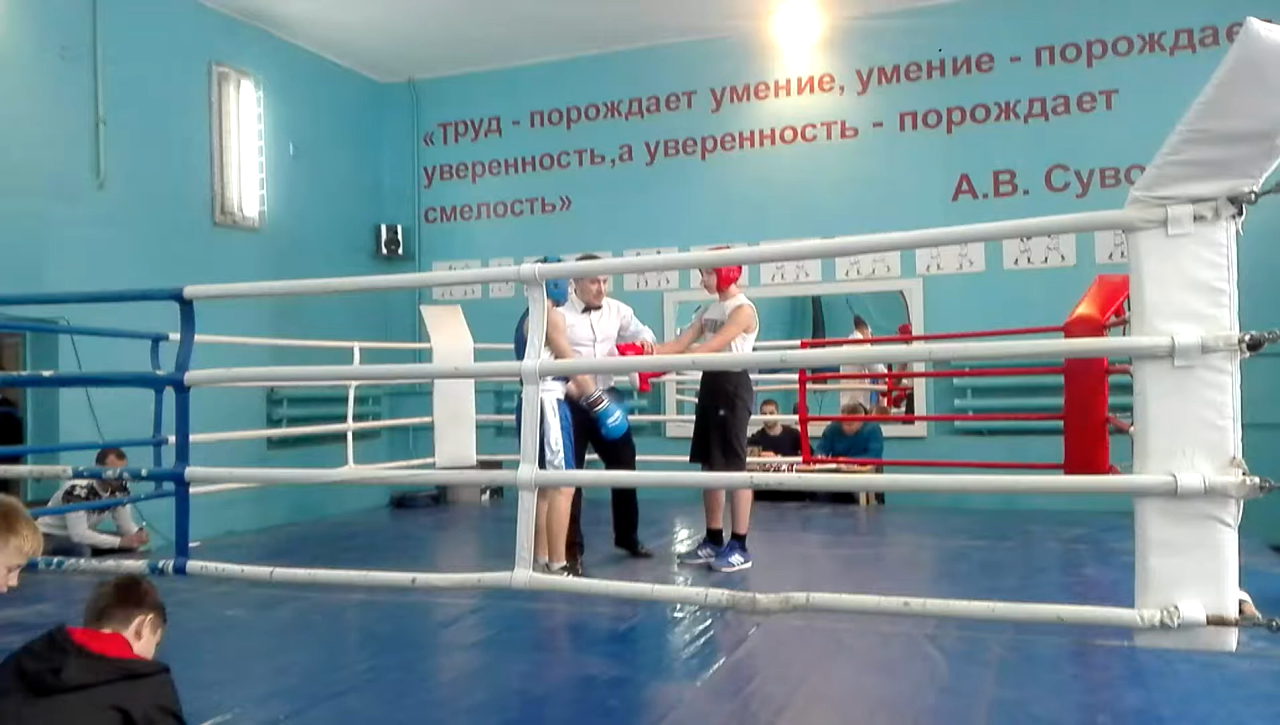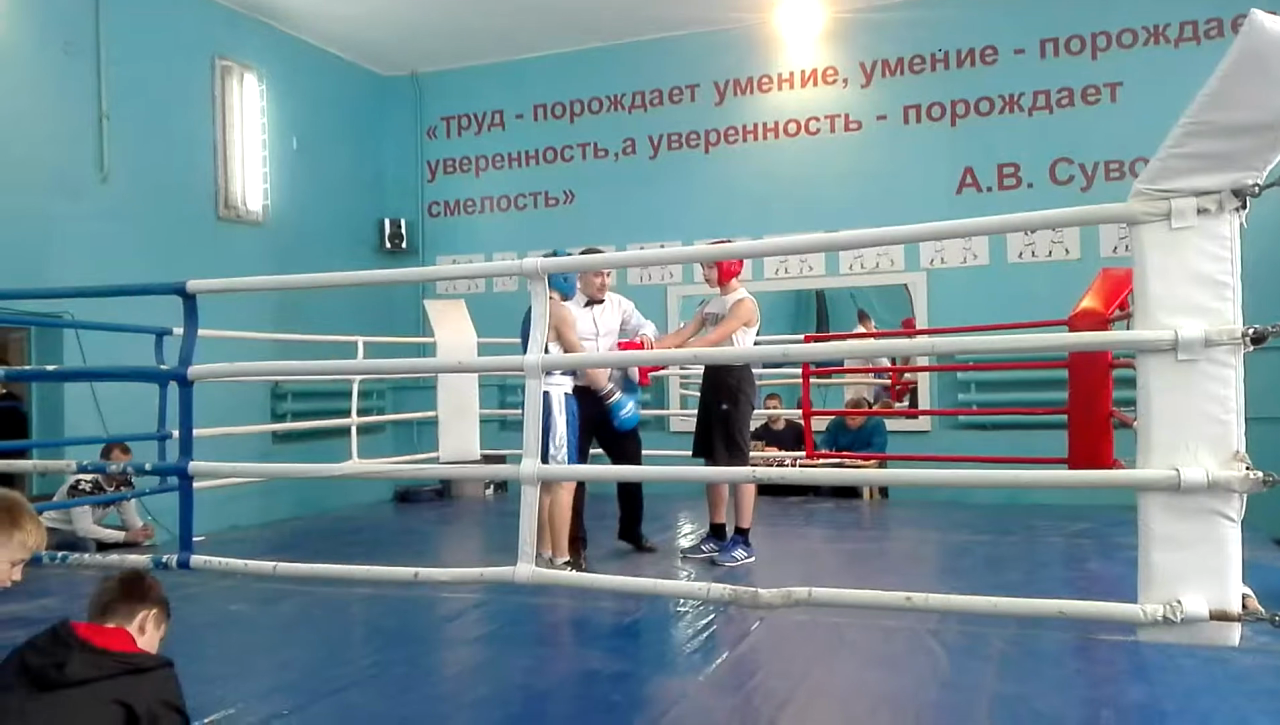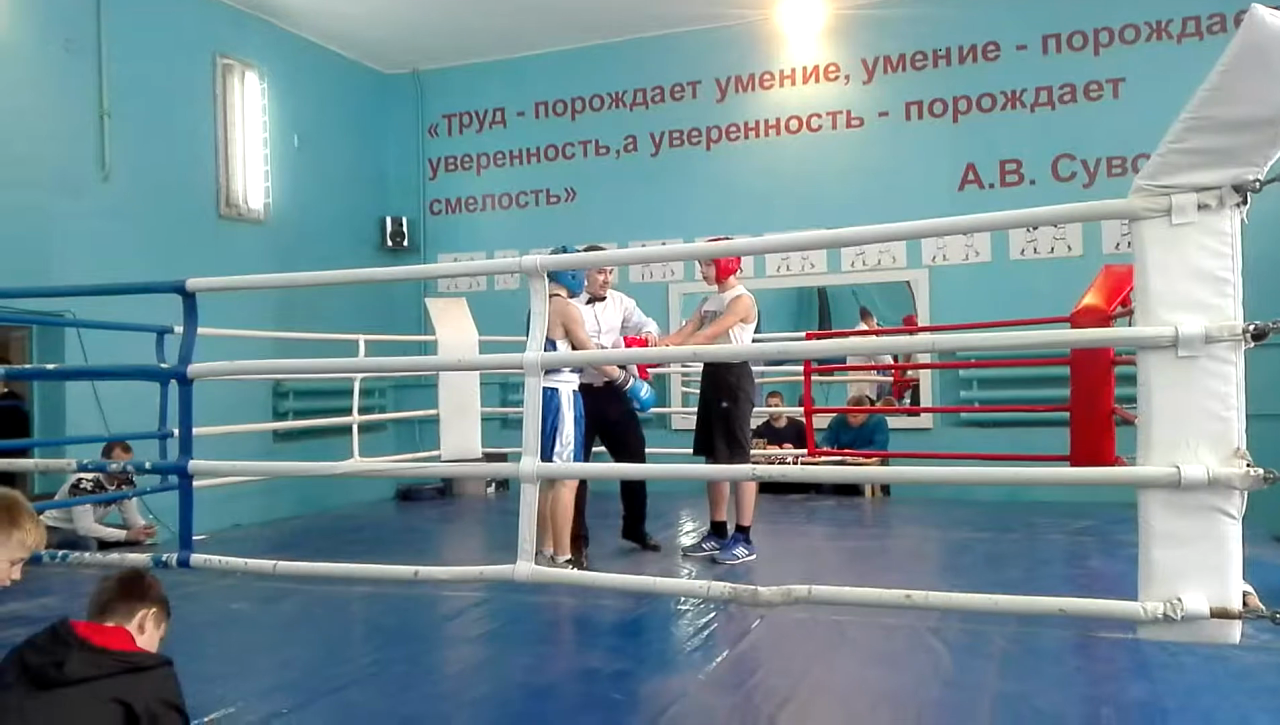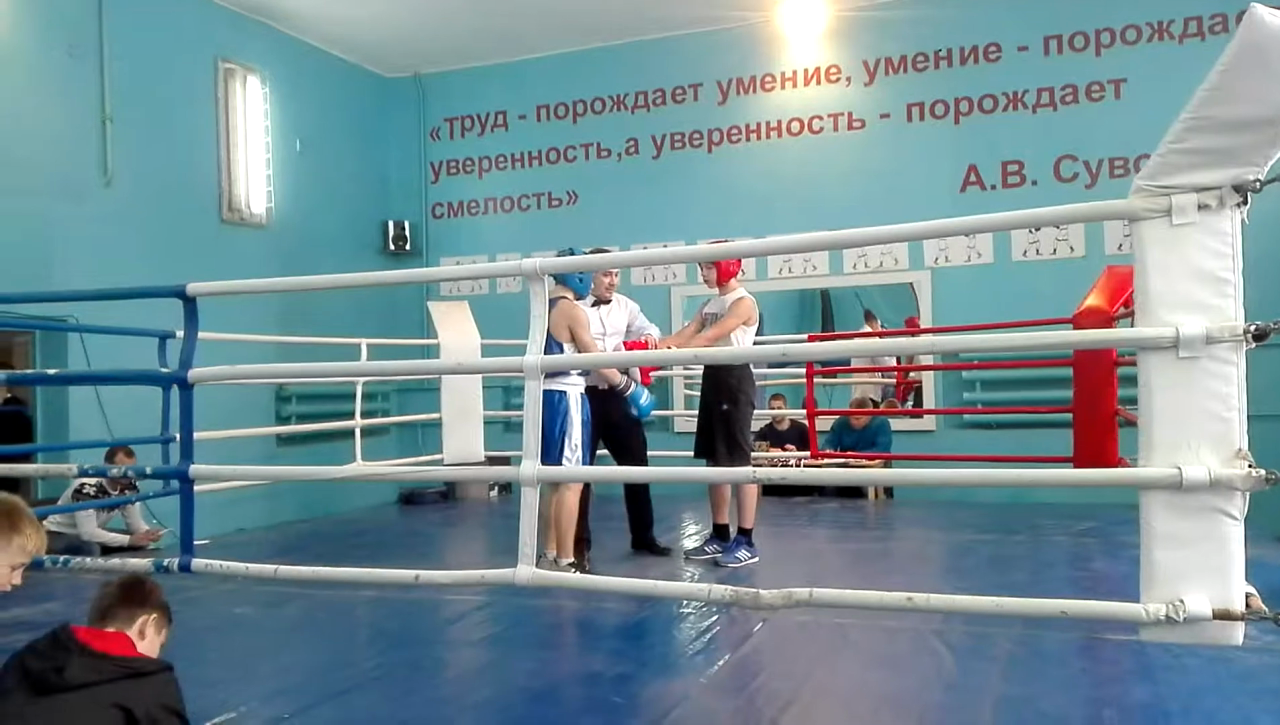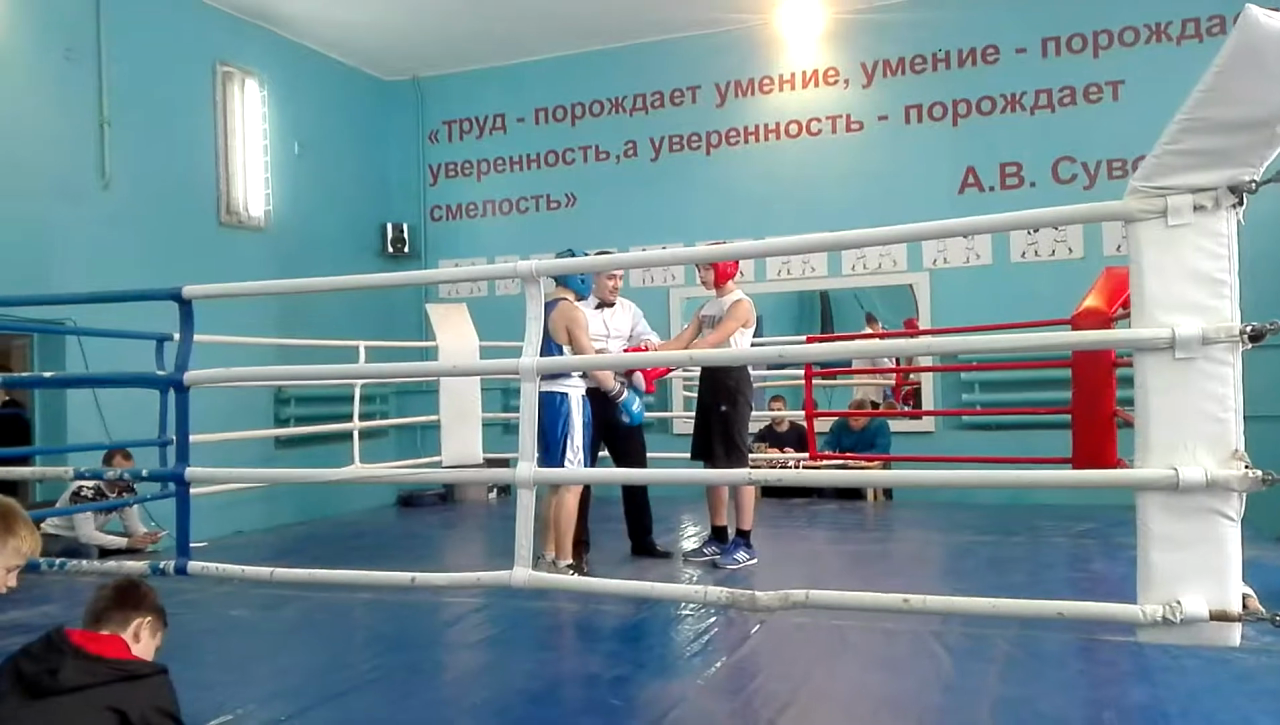
dt=0.1s
person 1, frame 1
left shoulder: (527, 318)
right shoulder: (550, 316)
left wrist: (578, 393)
right wrist: (600, 402)
left hip: (535, 402)
right hip: (548, 405)
left knee: (544, 487)
right knee: (562, 487)
left ankle: (541, 559)
right ankle: (557, 566)
person 1, frame 2
left shoulder: (534, 311)
right shoulder: (558, 311)
right elbow: (580, 358)
right wrist: (613, 394)
left hip: (540, 396)
right hip: (555, 398)
left knee: (547, 481)
right knee: (564, 482)
left ankle: (544, 554)
right ankle: (560, 560)
person 1, frame 3
right shoulder: (566, 308)
right elbow: (590, 353)
right wrist: (628, 381)
left hip: (545, 393)
right hip: (561, 395)
left knee: (553, 478)
right knee: (567, 479)
left ankle: (547, 551)
right ankle: (563, 558)
person 1, frame 4
left shoulder: (546, 309)
right shoulder: (572, 310)
right elbow: (593, 358)
right wrist: (629, 388)
left hip: (549, 396)
right hip: (567, 398)
left knee: (558, 481)
right knee: (572, 482)
left ankle: (550, 554)
right ankle: (565, 562)
person 1, frame 5
left shoulder: (544, 311)
right shoulder: (572, 312)
right wrist: (620, 393)
left hip: (547, 397)
right hip: (567, 399)
left knee: (558, 483)
right knee: (571, 484)
left ankle: (548, 556)
right ankle: (563, 564)
person 2, frame 1
left shoulder: (617, 310)
right shoulder: (558, 314)
left elbow: (640, 332)
left wrist: (643, 341)
left hip: (607, 400)
right hip: (570, 403)
left knee: (624, 467)
left ankle: (627, 537)
right ankle: (572, 548)
person 2, frame 2
left shoulder: (619, 304)
left elbow: (643, 326)
left wrist: (644, 336)
right hip: (575, 397)
left knee: (630, 460)
left ankle: (632, 530)
right ankle: (575, 543)
person 2, frame 3
left shoulder: (620, 302)
left elbow: (643, 323)
left wrist: (647, 331)
left hip: (613, 392)
right hip: (579, 393)
left knee: (633, 458)
left ankle: (635, 527)
right ankle: (577, 542)
person 2, frame 4
left shoulder: (625, 305)
left elbow: (645, 328)
left wrist: (649, 336)
left hip: (617, 396)
right hip: (582, 396)
left knee: (636, 463)
left ankle: (644, 536)
right ankle: (579, 544)
person 2, frame 5
left shoulder: (628, 310)
left elbow: (646, 338)
left wrist: (648, 343)
right hip: (583, 399)
left knee: (635, 468)
left ankle: (642, 540)
right ankle: (578, 546)
person 3, frame 1
left shoulder: (743, 310)
right shoulder: (709, 310)
left elbow: (712, 348)
right elbow: (682, 341)
left hip: (732, 386)
right hip: (710, 384)
left knee: (734, 467)
right knee: (710, 466)
left ankle: (739, 546)
right ankle: (714, 540)
person 3, frame 2
left shoulder: (744, 303)
right shoulder: (710, 304)
left elbow: (710, 341)
right elbow: (682, 335)
left hip: (735, 381)
right hip: (712, 379)
left knee: (737, 461)
right knee: (713, 461)
left ankle: (742, 540)
right ankle: (717, 535)
person 3, frame 3
left shoulder: (742, 300)
right shoulder: (708, 302)
left elbow: (707, 337)
right elbow: (682, 335)
left hip: (734, 377)
right hip: (711, 376)
left knee: (738, 459)
right knee: (713, 459)
left ankle: (743, 538)
right ankle: (717, 533)
person 3, frame 4
left shoulder: (743, 303)
right shoulder: (709, 304)
left elbow: (709, 339)
right elbow: (683, 337)
left hip: (735, 380)
right hip: (712, 379)
left knee: (739, 461)
right knee: (715, 461)
left ankle: (746, 541)
right ankle: (720, 536)
person 3, frame 5
left shoulder: (740, 304)
right shoulder: (706, 307)
left elbow: (710, 343)
right elbow: (679, 341)
left hip: (732, 381)
right hip: (709, 381)
left knee: (736, 462)
right knee: (712, 462)
left ankle: (744, 543)
right ankle: (718, 537)
